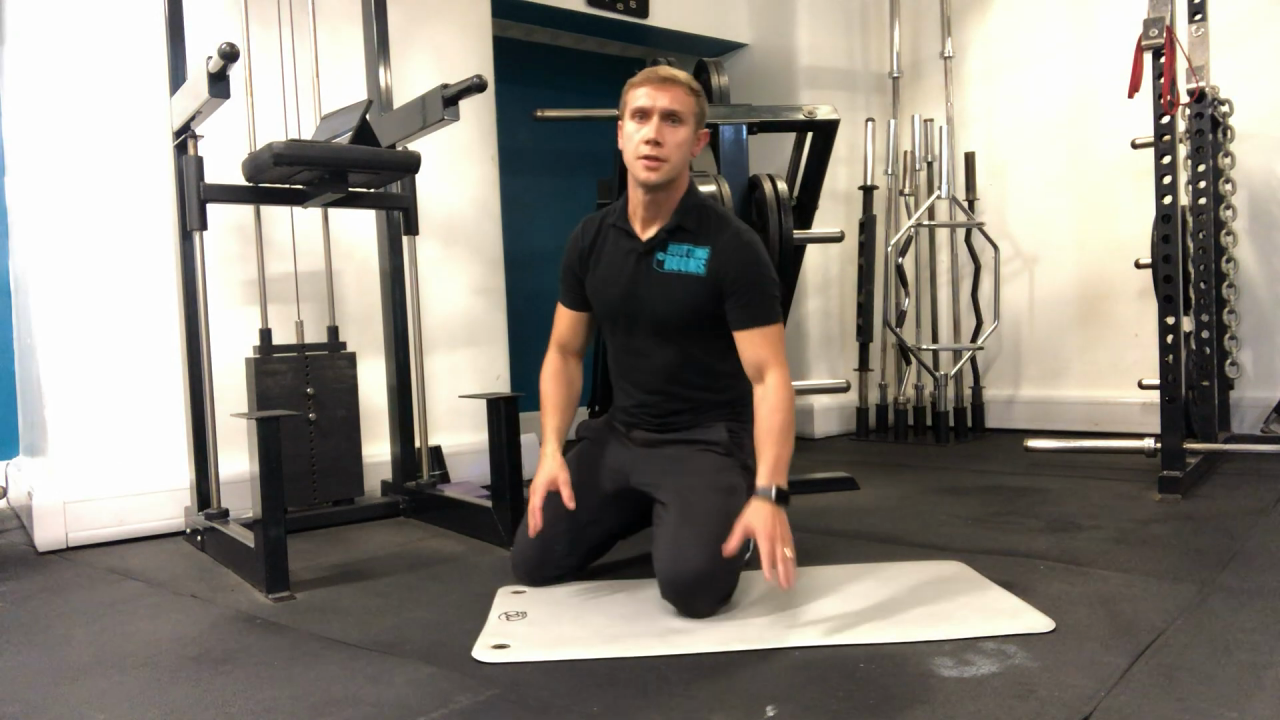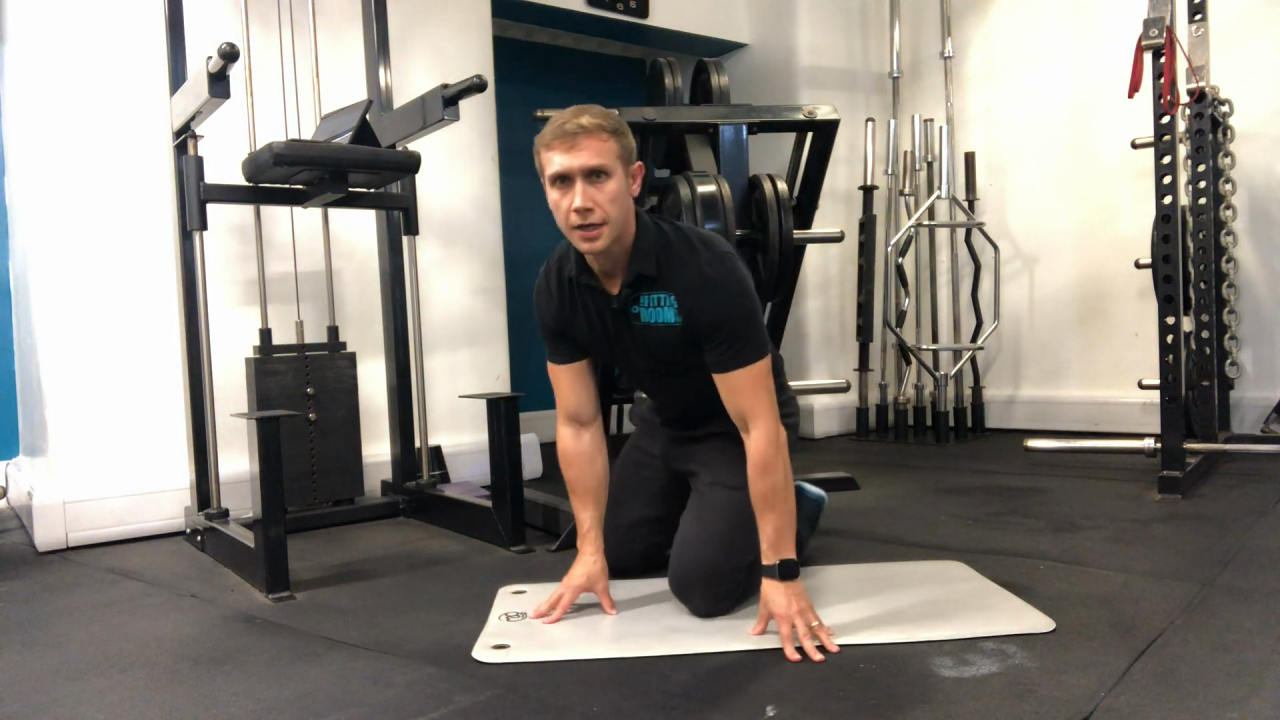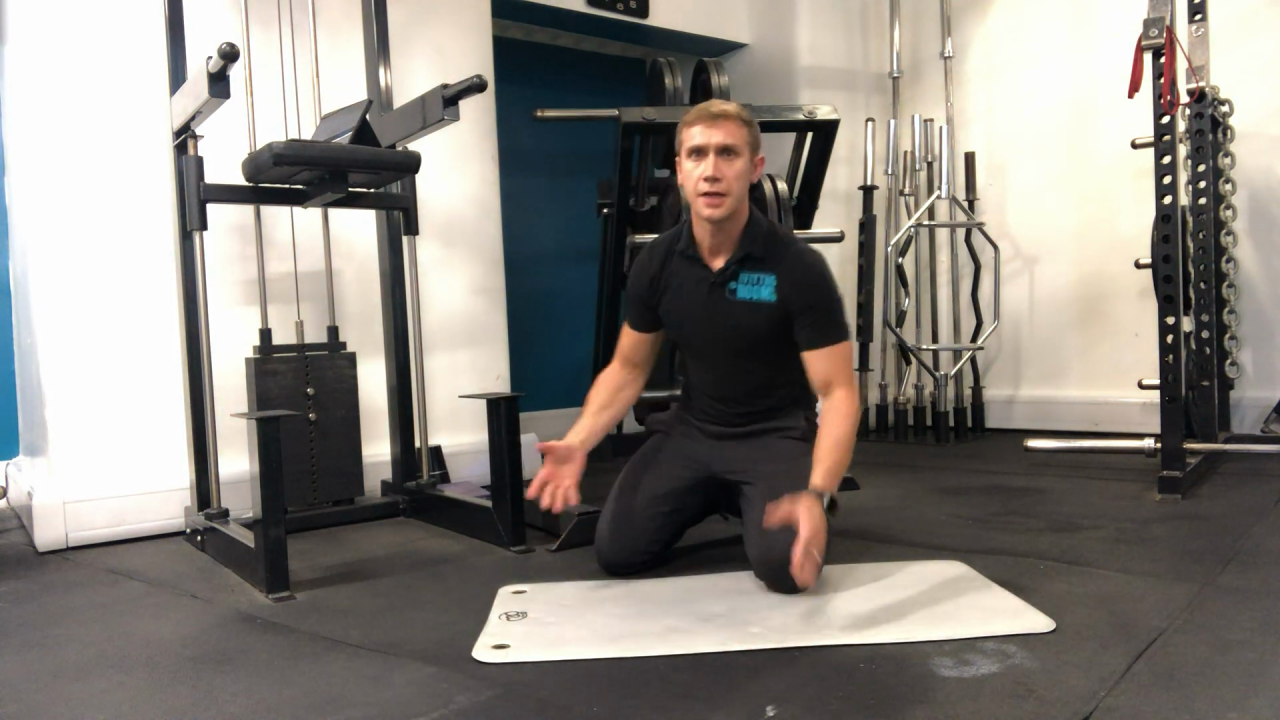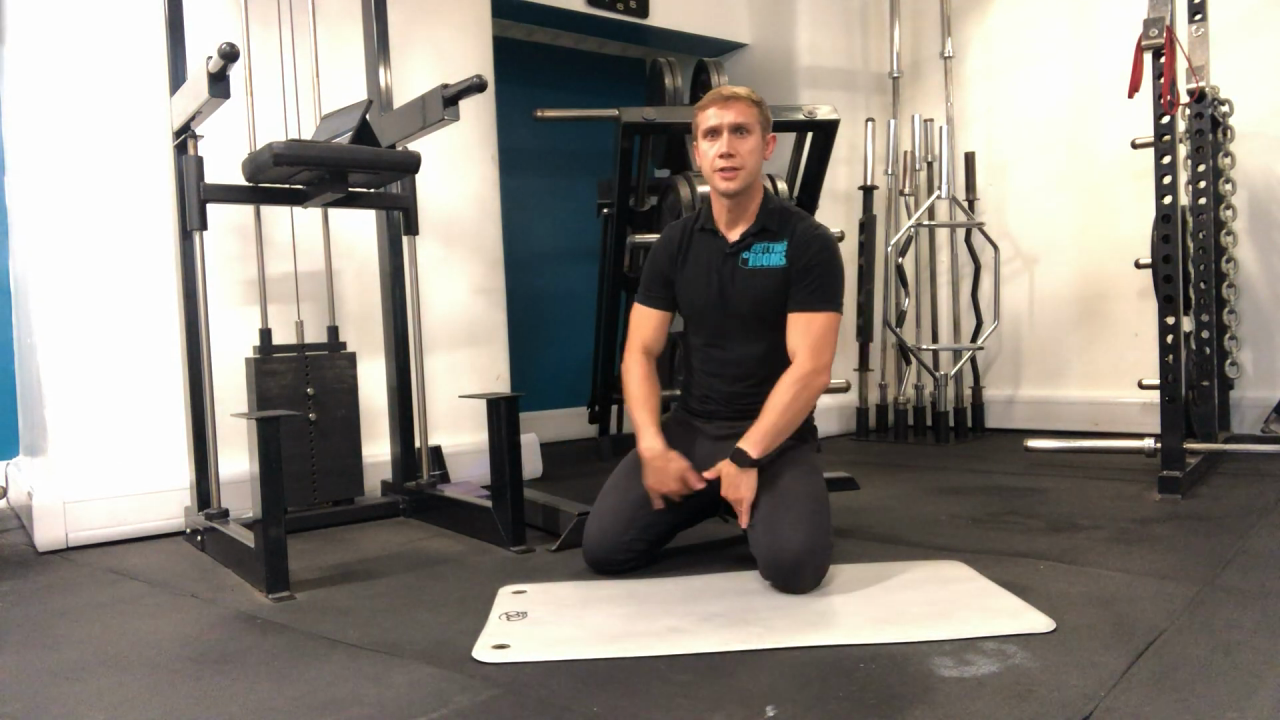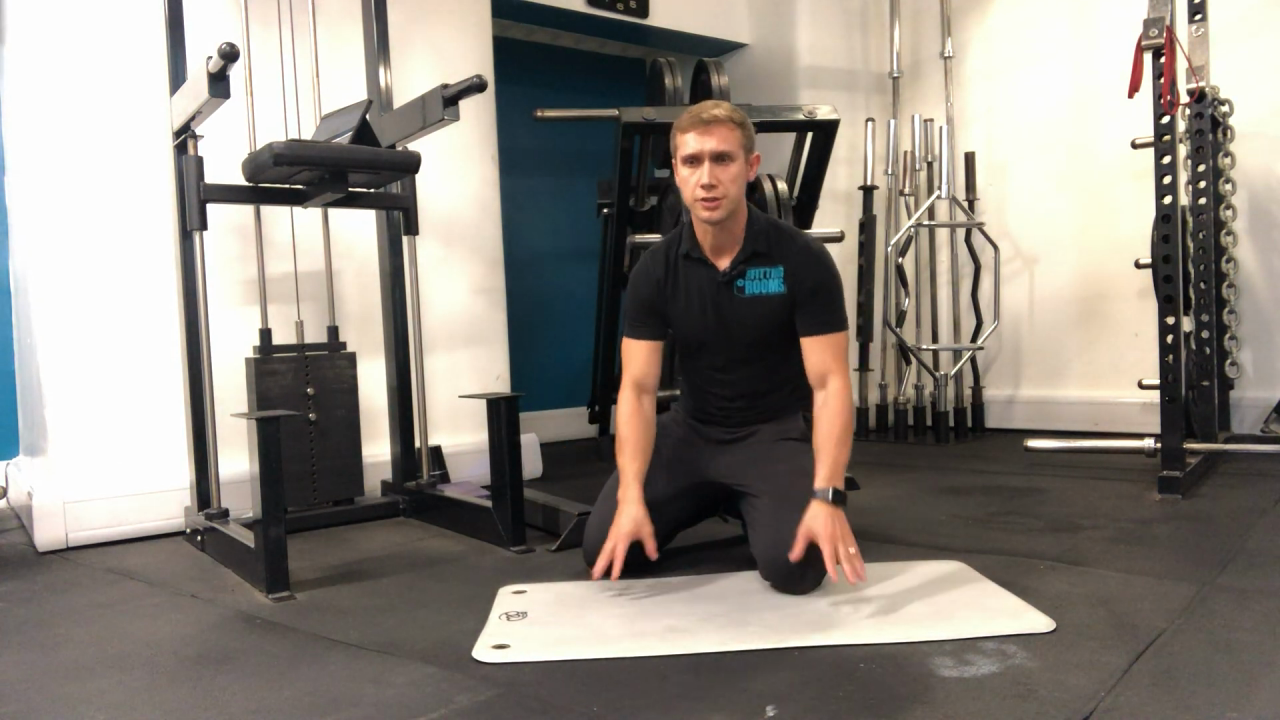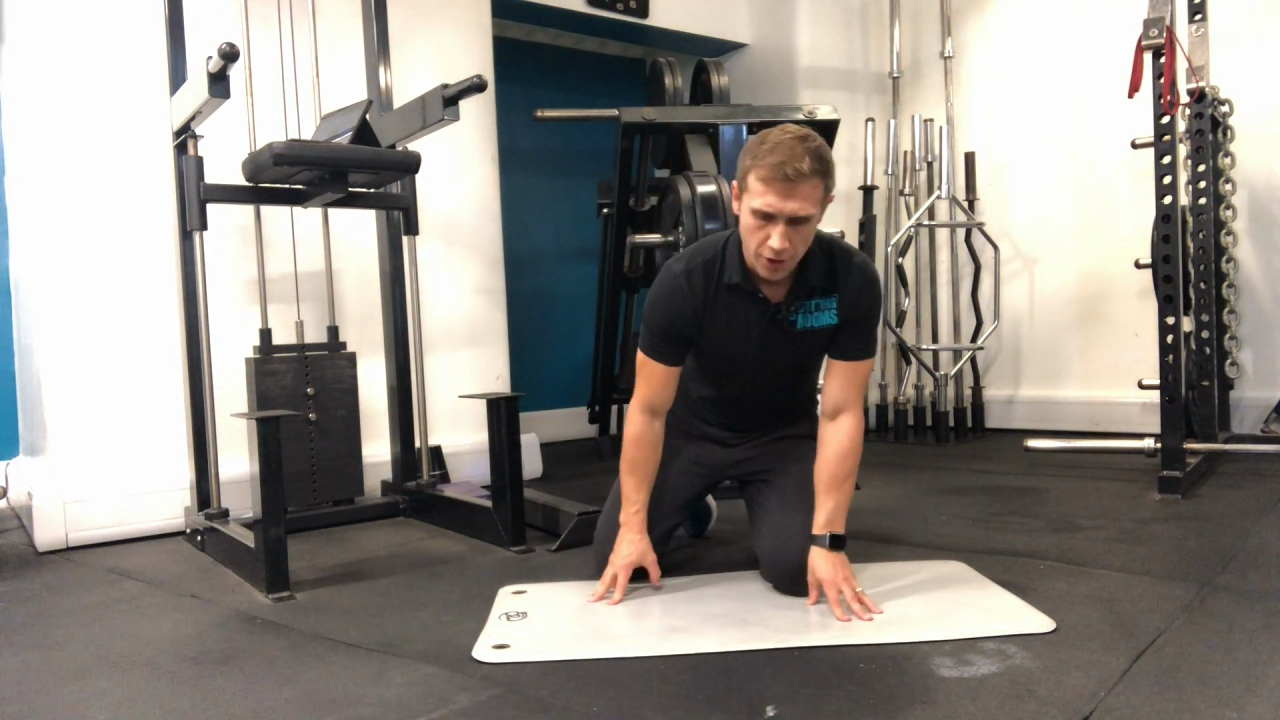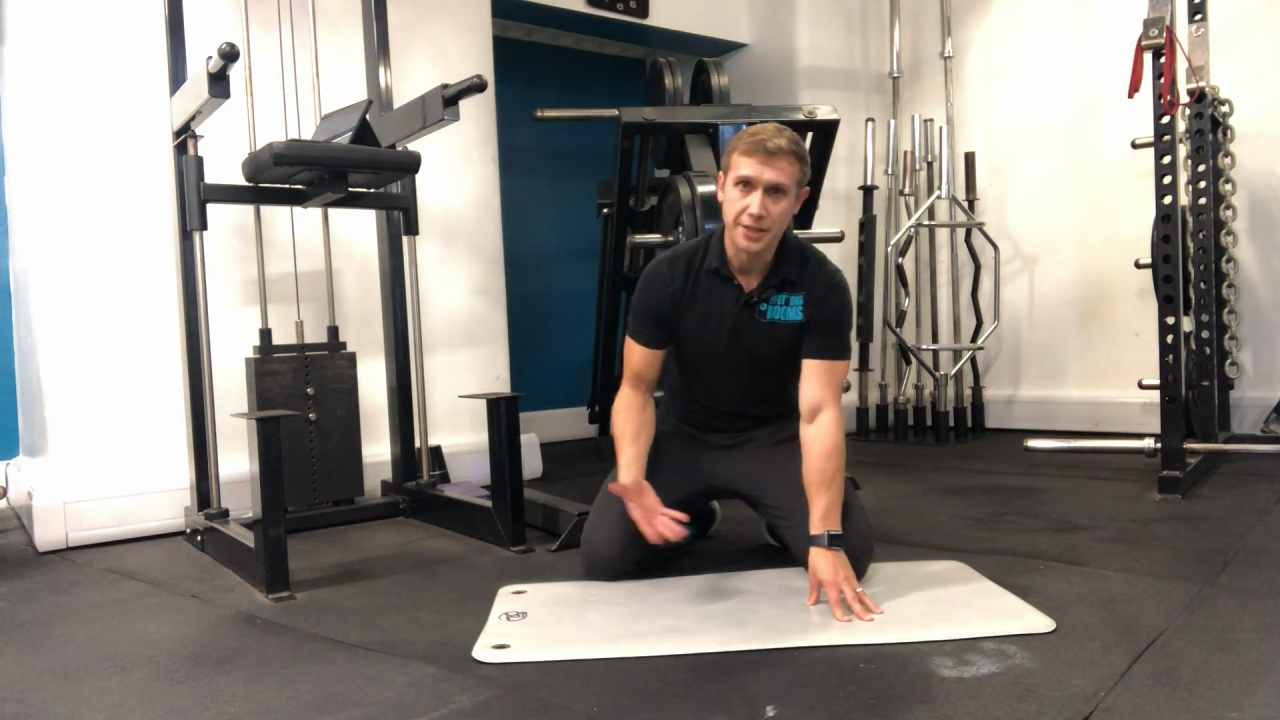
dt=0.7s
person 1, frame 1
left shoulder: (733, 247)
right shoulder: (589, 239)
left elbow: (770, 377)
right elbow: (565, 353)
left wrist: (769, 496)
right wrist: (551, 452)
left hip: (705, 440)
right hip: (619, 436)
left knee: (693, 584)
right knee: (534, 563)
left ankle: (720, 518)
right ankle: (644, 511)
person 1, frame 2
left shoulder: (706, 272)
right shoulder: (555, 286)
left elbow: (759, 428)
right elbow: (579, 423)
left wrist: (779, 572)
right wrist: (590, 549)
left hip: (733, 429)
right hip: (664, 425)
left knee: (703, 586)
right knee: (620, 559)
left ankle: (795, 509)
right ankle: (705, 503)
person 1, frame 3
left shoulder: (798, 268)
right shoulder: (656, 263)
left elbow: (839, 393)
right elbow: (627, 369)
left wrist: (818, 496)
right wrist: (578, 443)
left hip: (775, 435)
right hip: (691, 431)
left knee: (784, 566)
right knee: (618, 551)
left ankle: (753, 497)
right ankle: (713, 495)
person 1, frame 4
left shoulder: (807, 243)
right shoulder: (675, 244)
left elbow: (810, 369)
right elbow: (641, 353)
left wrist: (746, 458)
right wrist: (654, 445)
left hip: (774, 438)
right hip: (691, 428)
left knee: (795, 565)
right knee: (603, 549)
left ankle: (761, 506)
right ankle: (706, 503)
person 1, frame 5
left shoulder: (803, 260)
right shoulder: (654, 269)
left elbow: (830, 384)
right elbow: (637, 389)
left wrist: (827, 497)
right wrist: (630, 497)
left hip: (776, 433)
right hip: (691, 431)
left knee: (793, 567)
right knee: (605, 550)
left ankle: (753, 505)
right ankle: (717, 499)
person 1, frame 6
left shoulder: (853, 281)
right shoulder: (684, 281)
left elbow: (841, 414)
right elbow: (649, 411)
left wrist: (827, 541)
right wrist: (632, 526)
left hip: (785, 433)
right hip: (692, 431)
left knee: (794, 570)
right knee: (617, 560)
left ankle: (756, 503)
right ankle: (694, 503)
person 1, frame 7
left shoulder: (822, 285)
right shoulder: (669, 274)
left elbow: (819, 412)
right elbow: (636, 388)
left wrist: (825, 538)
right wrist: (631, 477)
left hip: (773, 437)
right hip: (683, 435)
left knee: (851, 553)
right knee: (605, 557)
left ankle: (776, 514)
right ankle: (693, 507)
